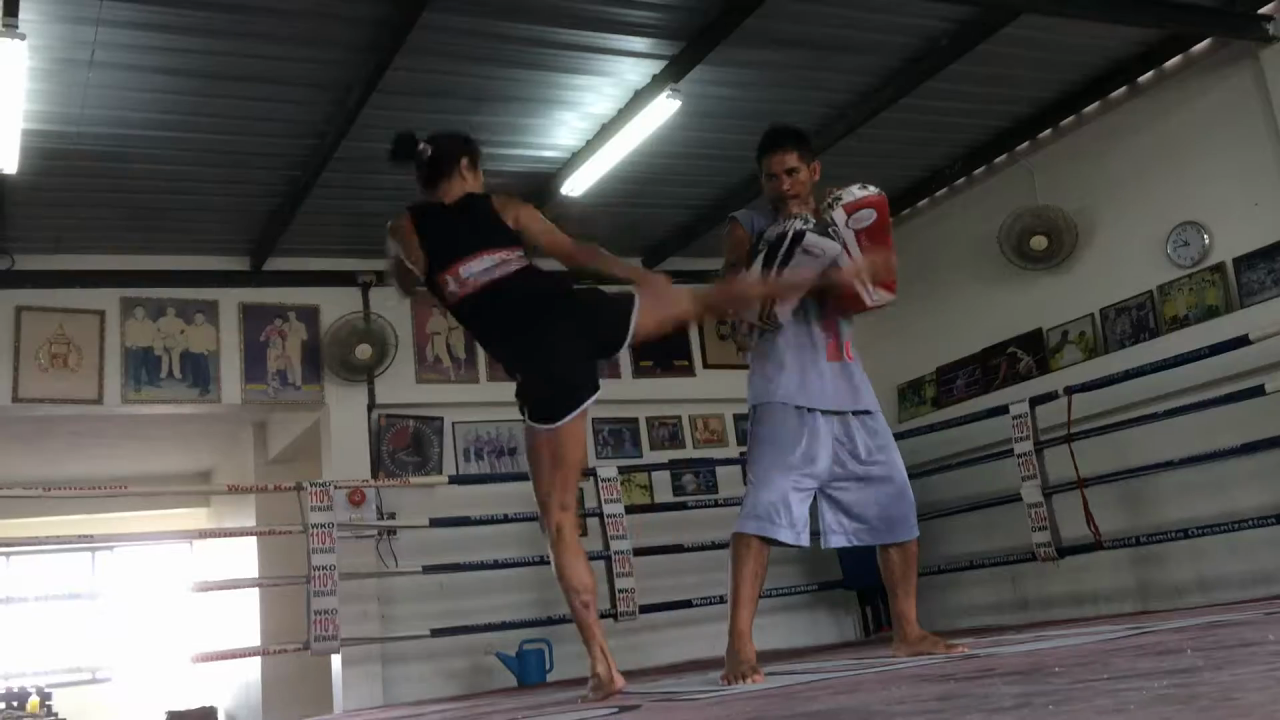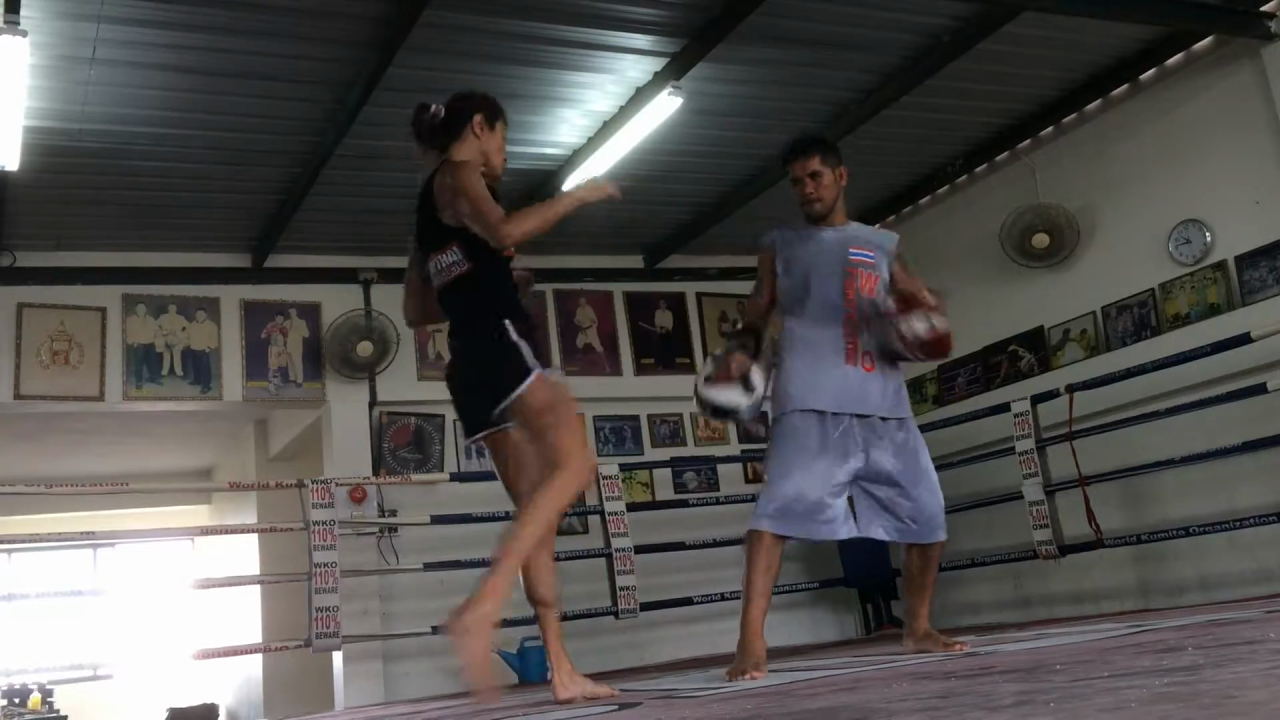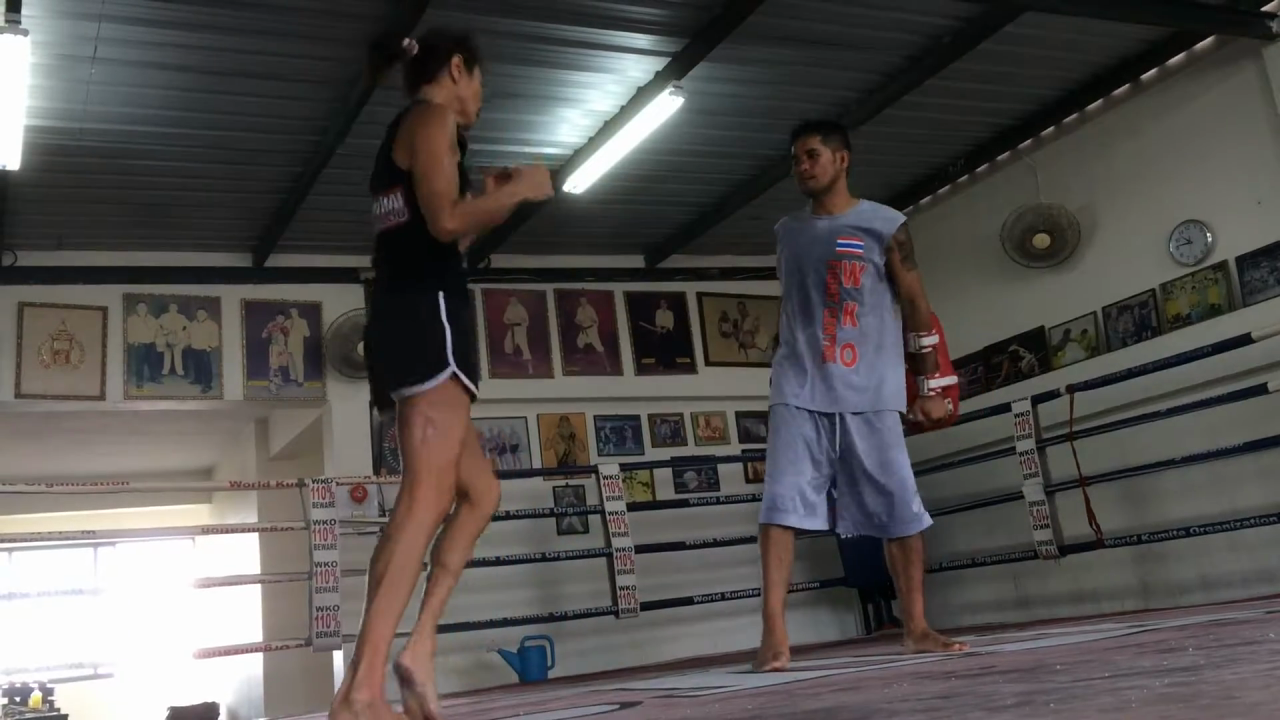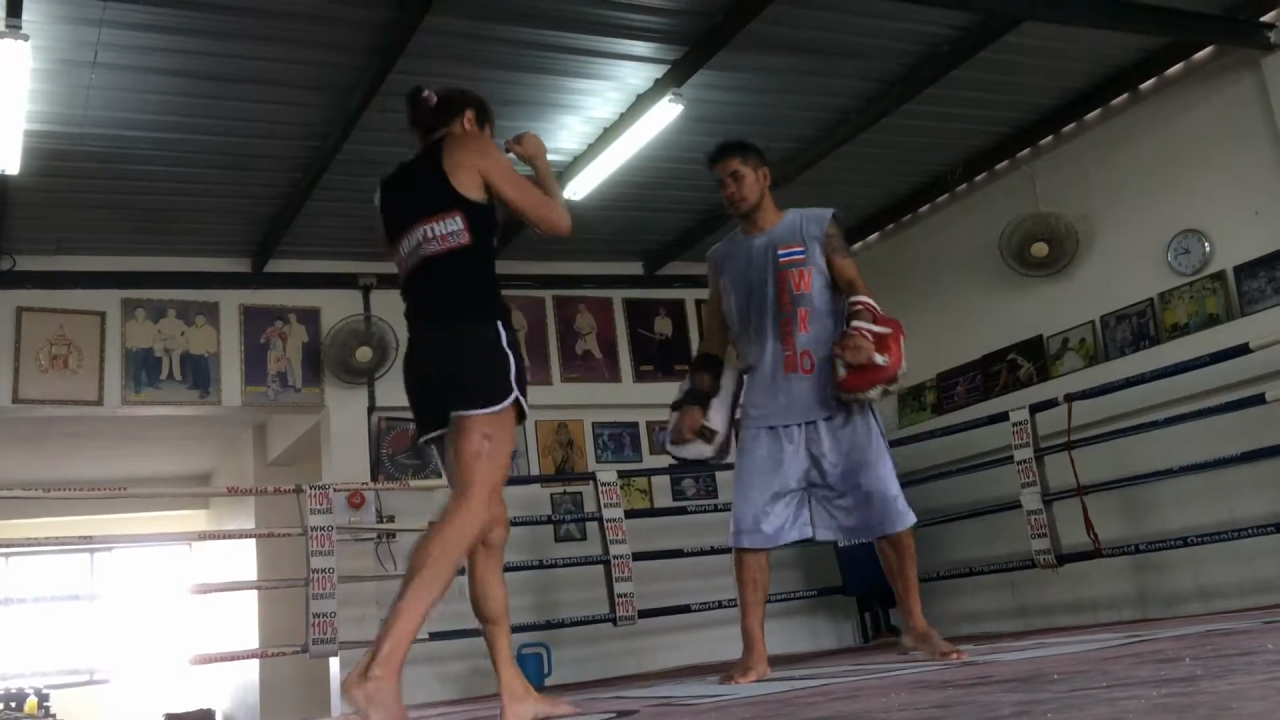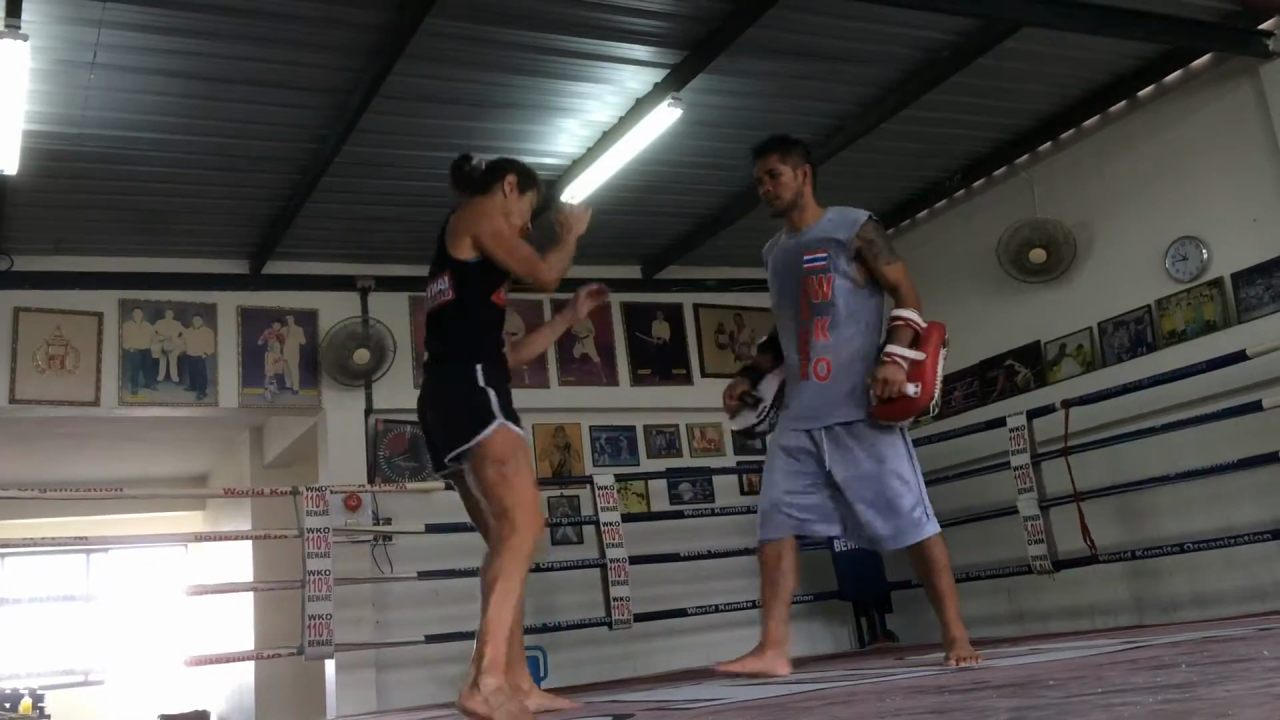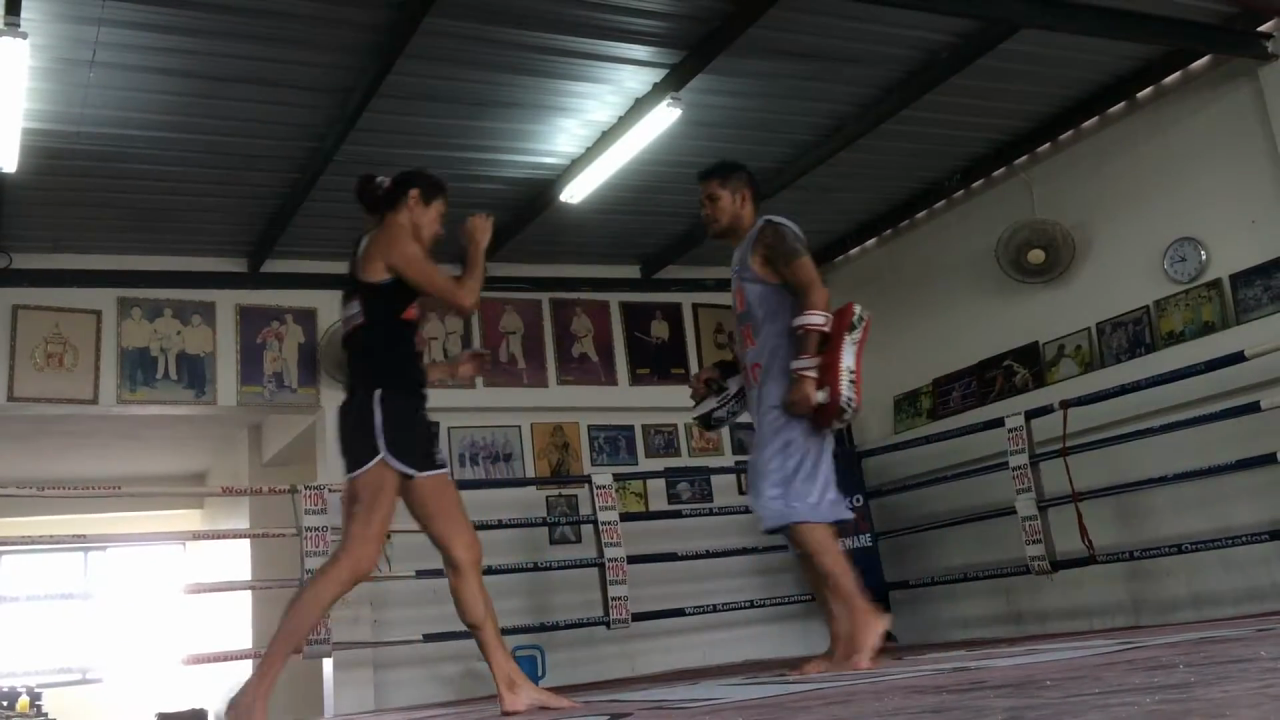
dt=0.5s
person 1, frame 1
left shoulder: (406, 227)
right shoulder: (506, 205)
left elbow: (414, 288)
right elbow: (580, 255)
right wrist: (640, 276)
left hip: (543, 366)
right hip: (579, 316)
left knee: (562, 524)
right knee: (706, 297)
left ankle: (601, 664)
person 1, frame 2
left shoulder: (433, 201)
right shoulder: (457, 177)
left elbow: (418, 310)
right elbow: (506, 231)
right wrist: (578, 194)
left hip: (471, 368)
right hip: (500, 340)
left knee: (536, 516)
right knee: (573, 466)
left ankle: (562, 671)
right ankle: (478, 614)
person 1, frame 3
left shoulder: (400, 141)
right shoulder: (431, 119)
right elbow: (444, 222)
left wrist: (486, 204)
right wrist: (522, 190)
left hip: (399, 329)
right hip: (426, 321)
left knee: (480, 495)
right knee: (426, 499)
left ankle: (419, 644)
person 1, frame 4
left shoulder: (390, 188)
right shoulder: (470, 151)
right elbow: (557, 222)
right wrist: (539, 162)
left hip: (426, 358)
right hip: (479, 342)
left knee: (491, 527)
right knee: (474, 510)
person 1, frame 5
left shoulder: (479, 269)
right shoulder: (476, 214)
left elbow: (512, 355)
right elbow: (543, 276)
left wrist: (574, 314)
right wrist: (571, 231)
left hip: (457, 398)
right hip: (468, 389)
left knee: (509, 539)
right knee: (524, 523)
person 1, frame 6
left shoulder: (384, 274)
right shoulder: (388, 239)
right elbow: (462, 298)
left wrist: (454, 367)
right wrist: (477, 244)
left hip: (402, 418)
right hip: (381, 412)
left knee: (464, 552)
right knee: (359, 557)
person 2, frame 1
right shoulder: (749, 224)
left hip: (850, 391)
right hip: (786, 392)
left knee: (893, 503)
right knee: (765, 504)
left ankle: (907, 630)
right ankle: (739, 645)
person 2, frame 2
left shoulder: (882, 242)
right shoulder: (779, 245)
left elbow: (914, 303)
right elbow: (754, 316)
left wrist: (924, 305)
right wrist: (738, 352)
left hip: (883, 403)
right hip: (811, 401)
left knee: (926, 511)
right knee: (781, 504)
left ankle: (918, 627)
right ankle: (751, 640)
person 2, frame 3
left shoulder: (885, 226)
right shoulder: (787, 232)
left elbow: (917, 308)
left wrist: (929, 386)
left hip: (871, 394)
right hip: (798, 393)
left knee: (899, 509)
right knee: (781, 503)
left ankle: (917, 628)
right ankle: (775, 636)
person 2, frame 4
left shoulder: (818, 226)
right shoulder: (722, 257)
left elbow: (856, 288)
right elbow: (714, 341)
left wrist: (858, 333)
right wrist: (692, 401)
left hip: (833, 398)
right hip: (767, 410)
left knee: (883, 507)
right knee: (751, 525)
left ankle: (916, 625)
right ankle: (753, 652)
person 2, frame 5
left shoulder: (855, 228)
right shoulder: (774, 251)
left elbow: (906, 294)
left wrist: (895, 357)
right wrist: (749, 376)
left hip: (859, 406)
right hip: (800, 413)
left knee: (907, 516)
right knee: (777, 518)
left ankle: (955, 634)
right ankle: (773, 646)
person 2, frame 6
left shoulder: (772, 233)
right shoulder: (747, 257)
left elbow: (815, 294)
left wrist: (806, 374)
right wrist: (718, 373)
left hip: (792, 399)
right hip: (771, 404)
left knee: (782, 501)
right knee: (795, 510)
left ankle: (860, 610)
right ankle: (848, 642)
